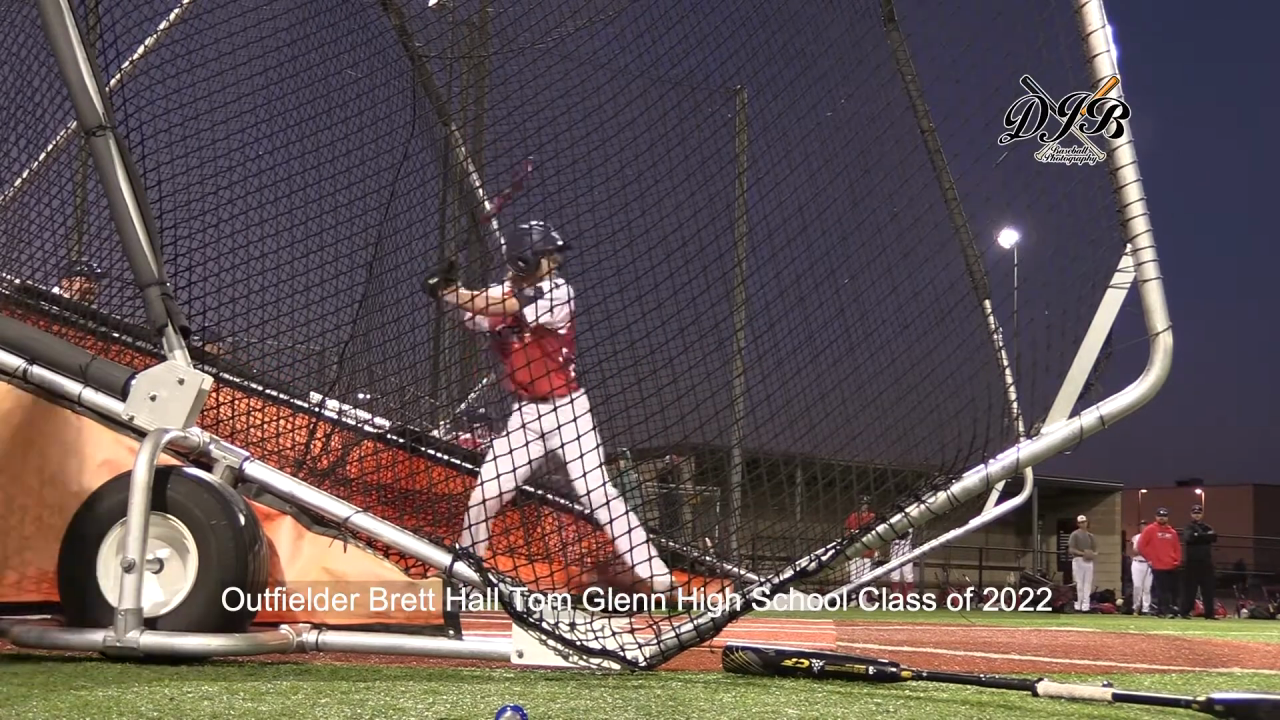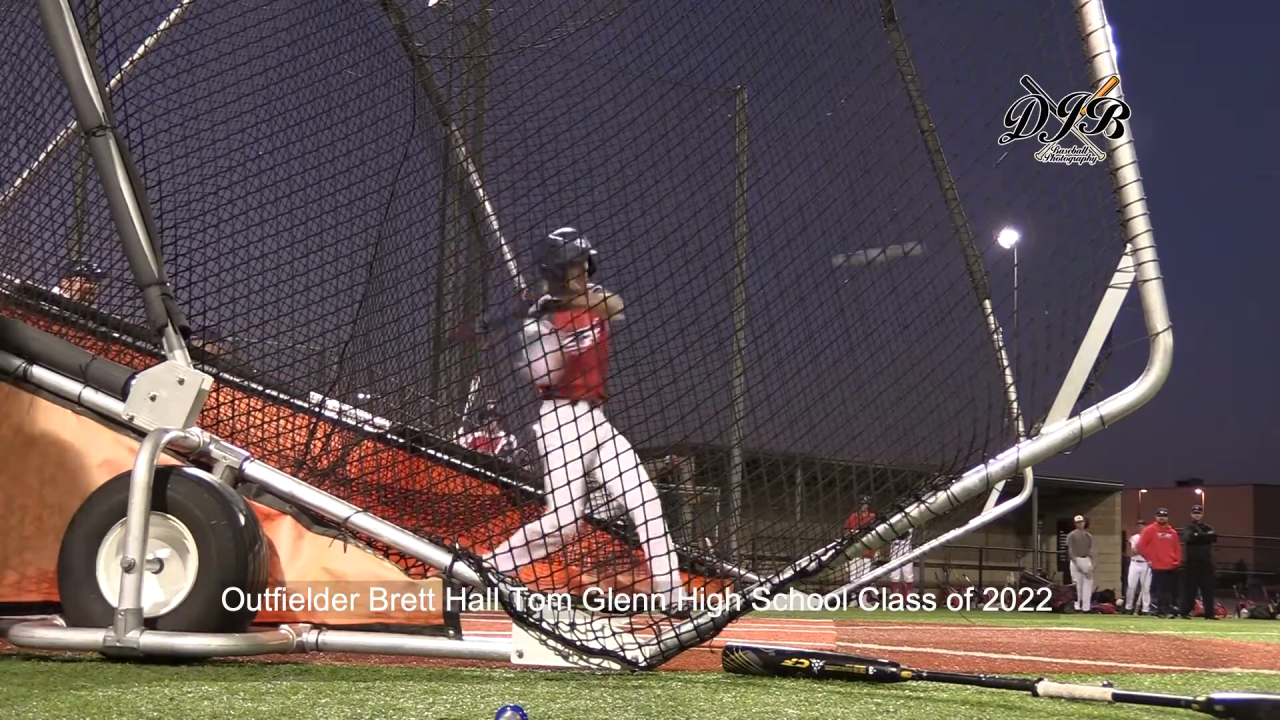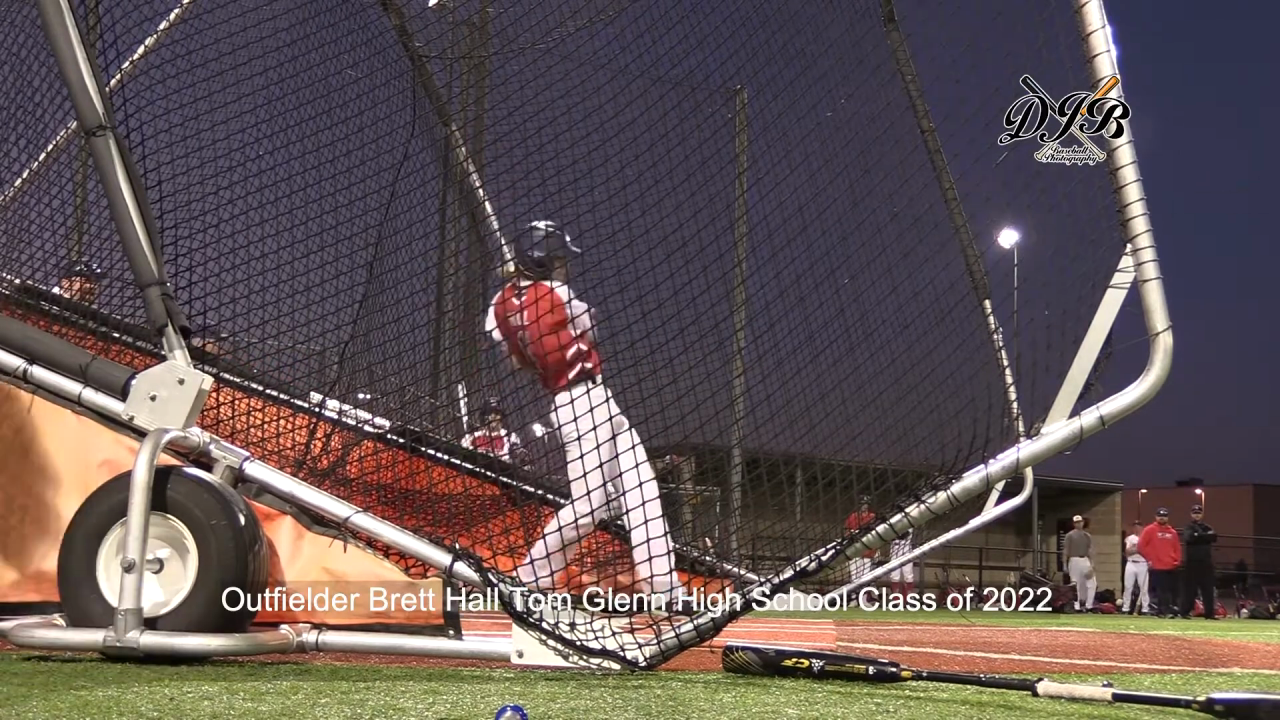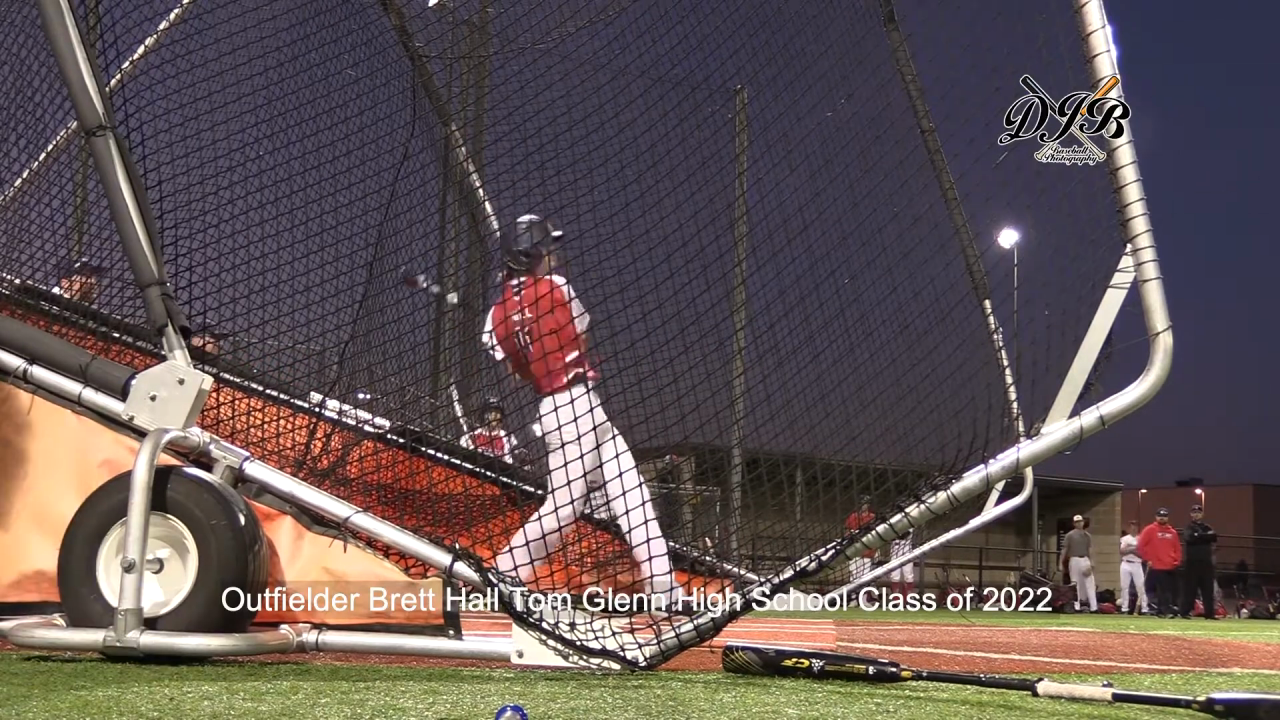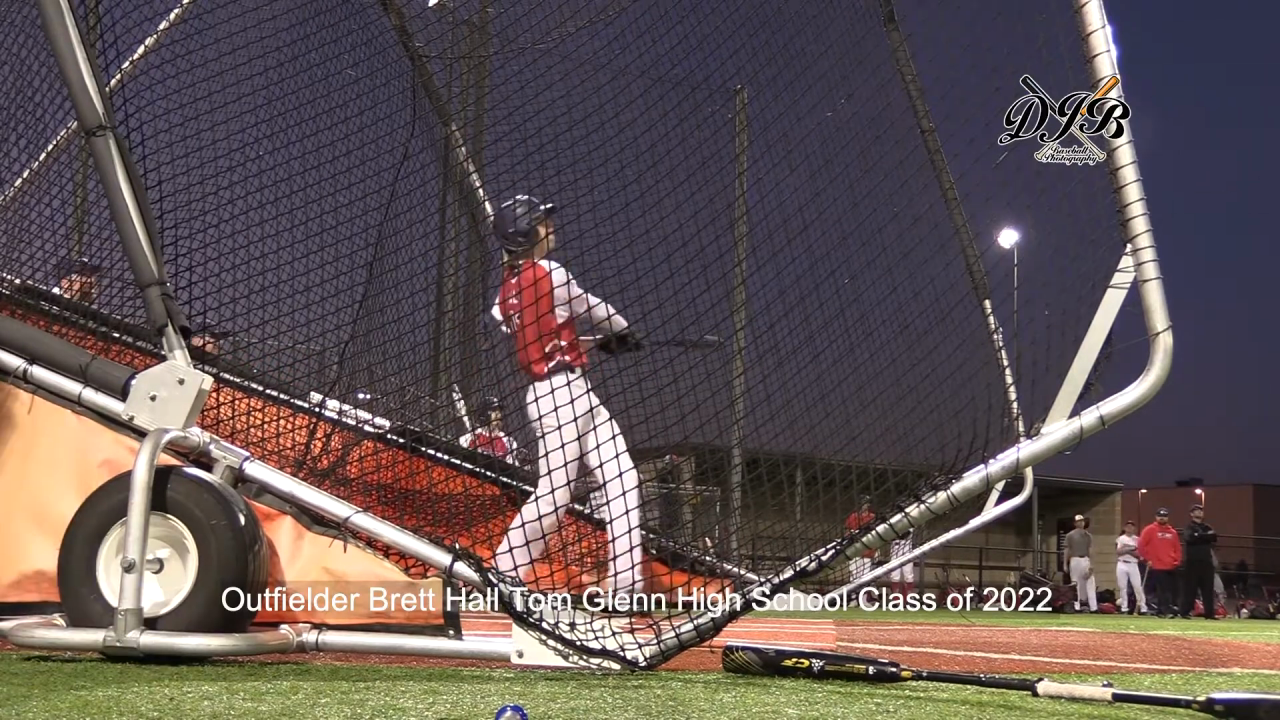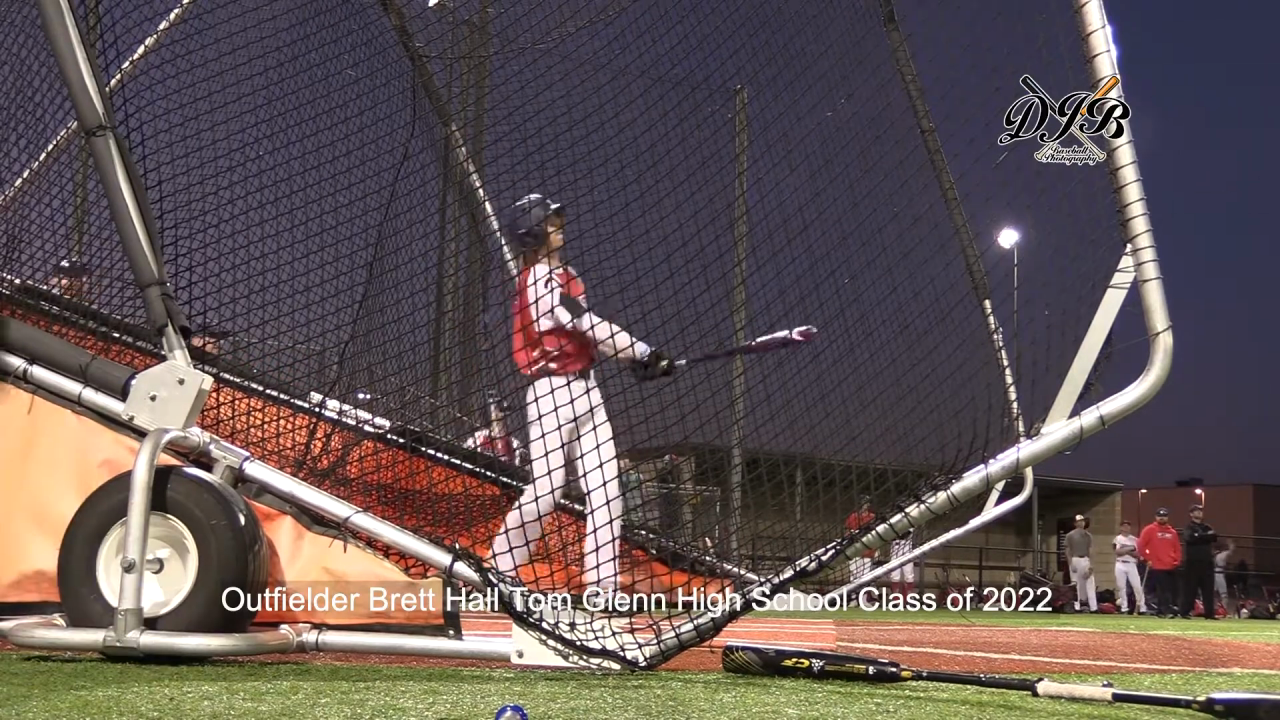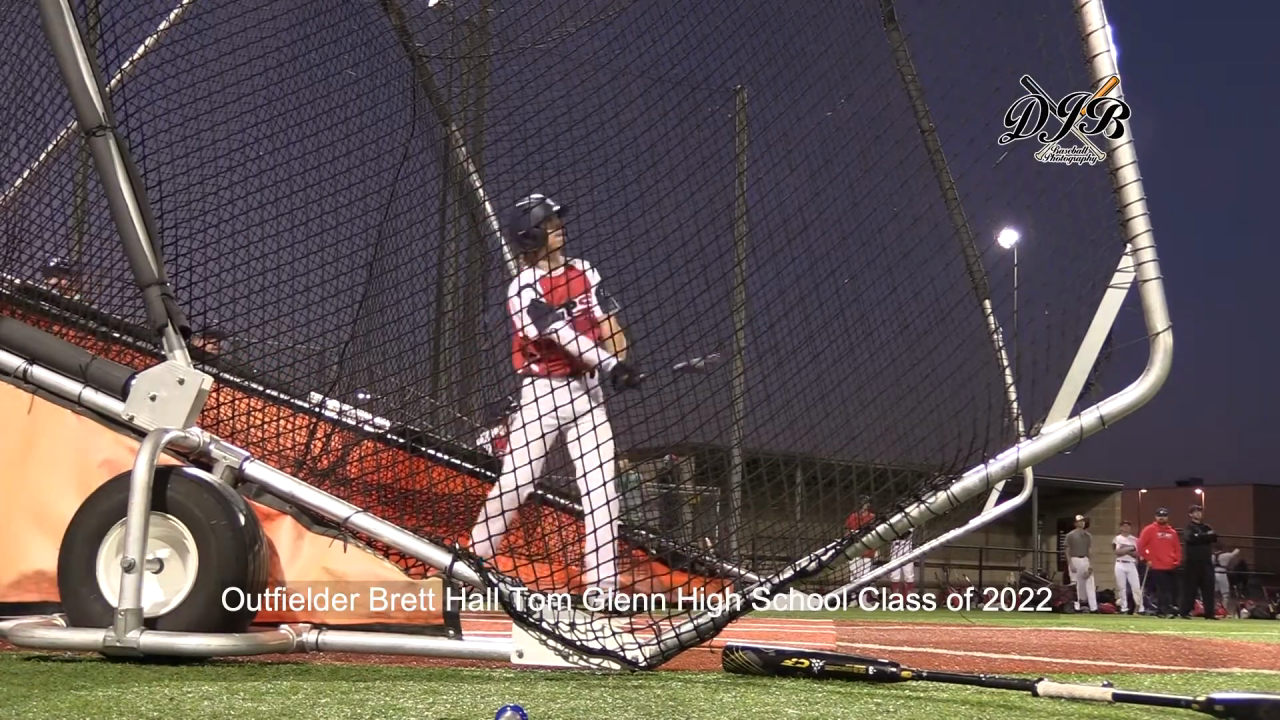
dt=0.2s
person 1, frame 1
left shoulder: (560, 291)
right shoulder: (497, 296)
left elbow: (505, 304)
right elbow: (472, 319)
left wrist: (451, 292)
right wrist: (449, 291)
left hip: (570, 410)
right hip: (527, 414)
left knee: (596, 491)
right knee: (487, 492)
left ankle: (655, 579)
person 1, frame 2
left shoulder: (594, 294)
right shoulder: (538, 316)
left elbow: (613, 306)
right elbow: (539, 373)
left wrist: (581, 301)
right wrist: (545, 322)
left hip: (593, 416)
right hip: (562, 418)
left knee: (643, 498)
right knee: (564, 518)
left ankle: (667, 590)
right ankle: (493, 569)
person 1, frame 3
left shoulder: (501, 305)
right shoulder: (555, 292)
left elbow: (517, 358)
right elbow: (583, 324)
left hip: (592, 404)
right hip: (586, 403)
left knee: (642, 490)
right knee: (586, 507)
left ankle: (664, 587)
right ankle: (524, 578)
person 1, frame 4
left shoulder: (498, 312)
right shoulder: (555, 286)
left elbow: (516, 368)
left hip: (581, 404)
right hip: (570, 405)
left knee: (630, 488)
right knee: (563, 504)
left ankle: (663, 589)
right ankle: (503, 577)
person 1, frame 5
left shoulder: (513, 283)
right shoulder: (548, 272)
right elbow: (591, 310)
left wrist: (592, 338)
right wrist: (622, 330)
left hip: (577, 389)
right hip: (556, 391)
left knee: (623, 479)
right knee: (553, 495)
left ankle: (625, 584)
right ankle: (503, 575)
person 1, frame 6
left shoulder: (568, 274)
right shoulder: (538, 279)
left elbow: (593, 327)
right elbow: (586, 325)
left wrist: (639, 356)
right wrist: (643, 351)
left hip: (587, 389)
right hip: (549, 393)
left knee: (605, 488)
right knee: (545, 491)
left ankle: (603, 585)
right ankle: (498, 575)
person 1, frame 7
left shoulder: (584, 270)
right shoulder: (524, 287)
left elbow: (608, 321)
right elbow: (561, 334)
left wrist: (621, 361)
right wrist: (607, 363)
left hip: (588, 389)
right hip: (542, 391)
left knee: (599, 487)
right knee: (513, 484)
left ankle: (602, 585)
